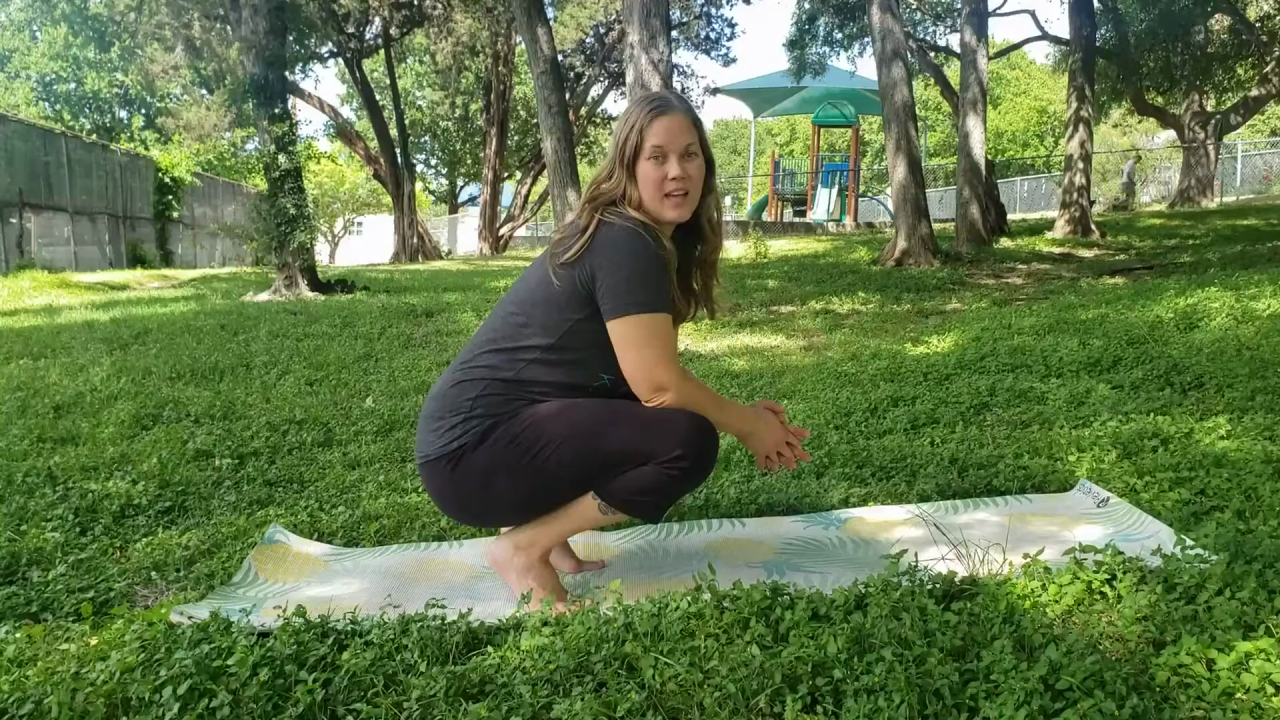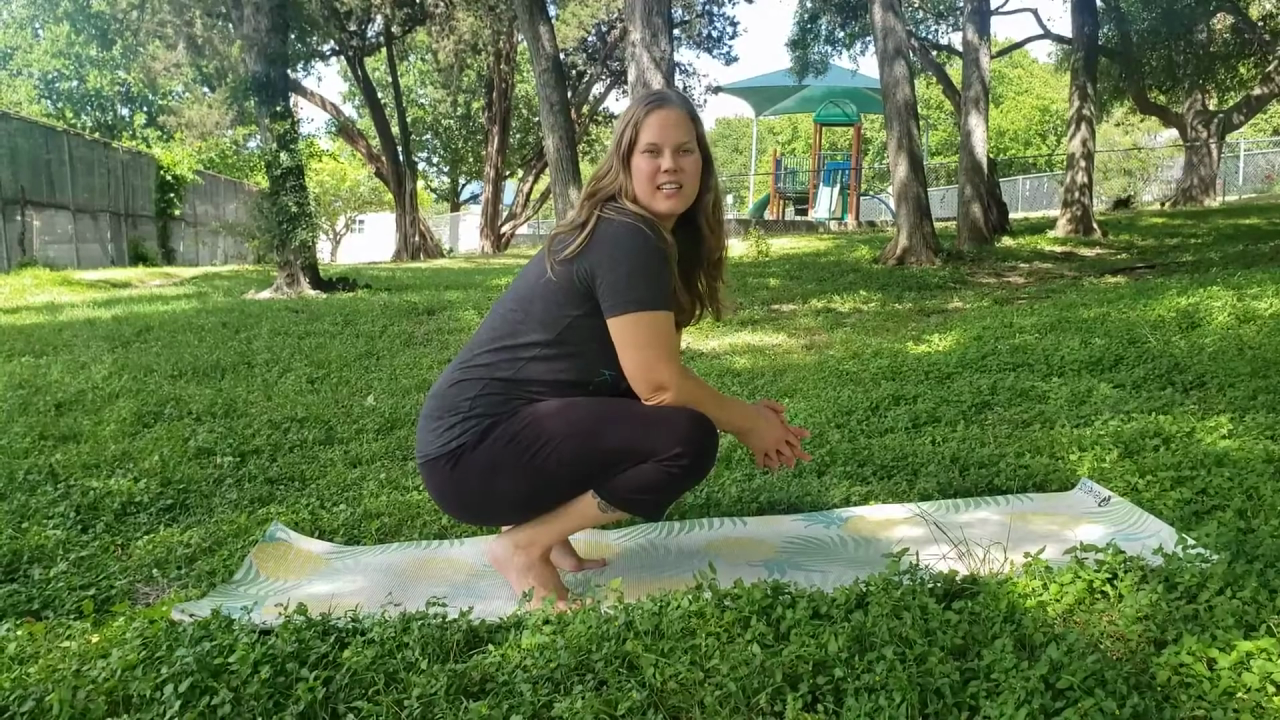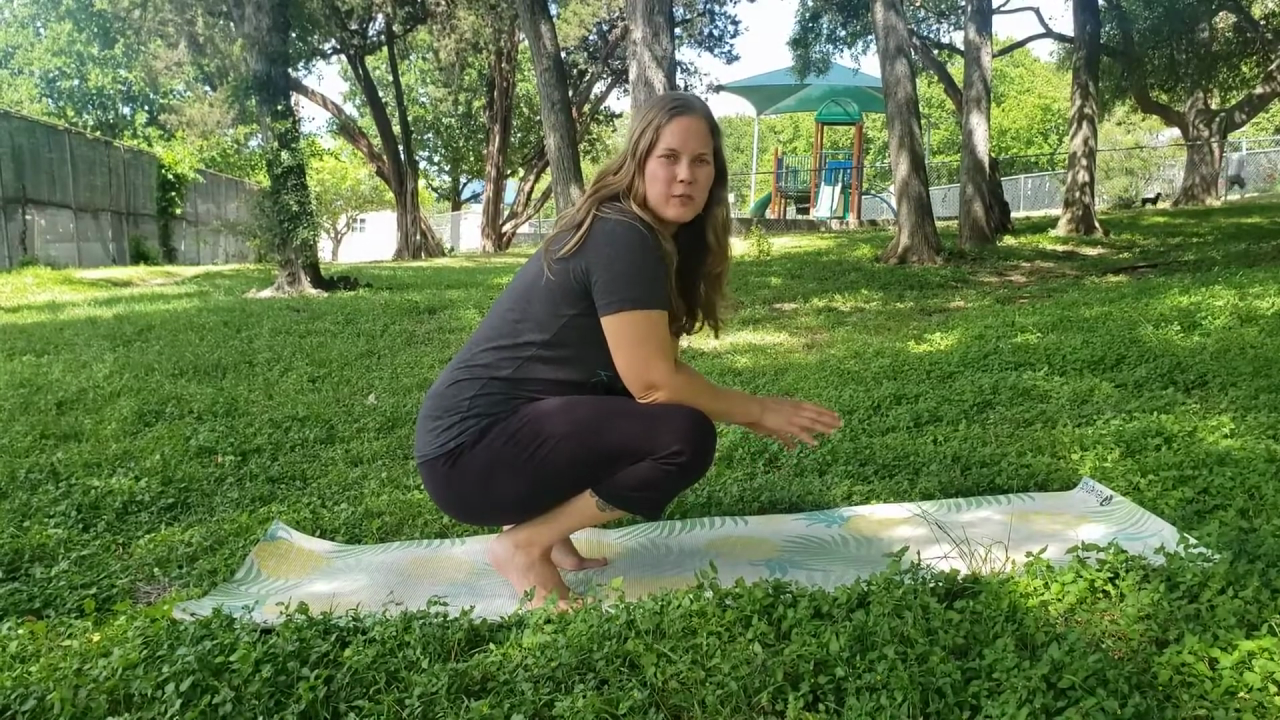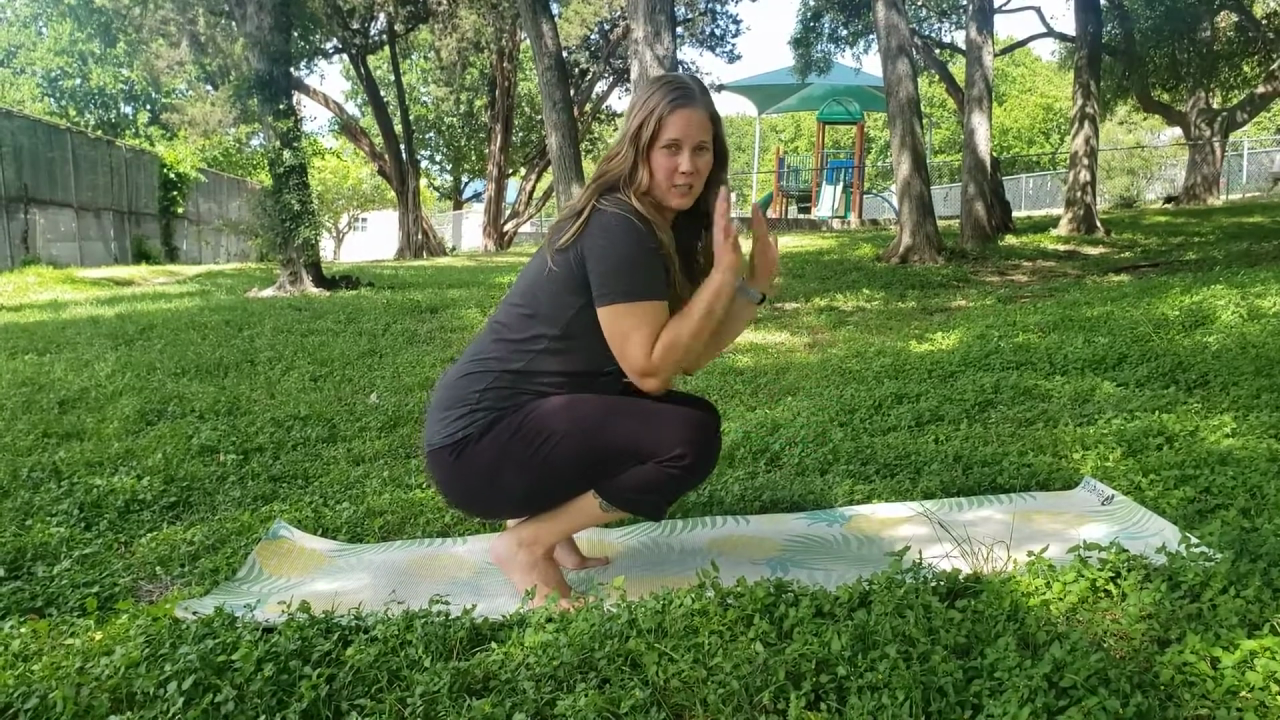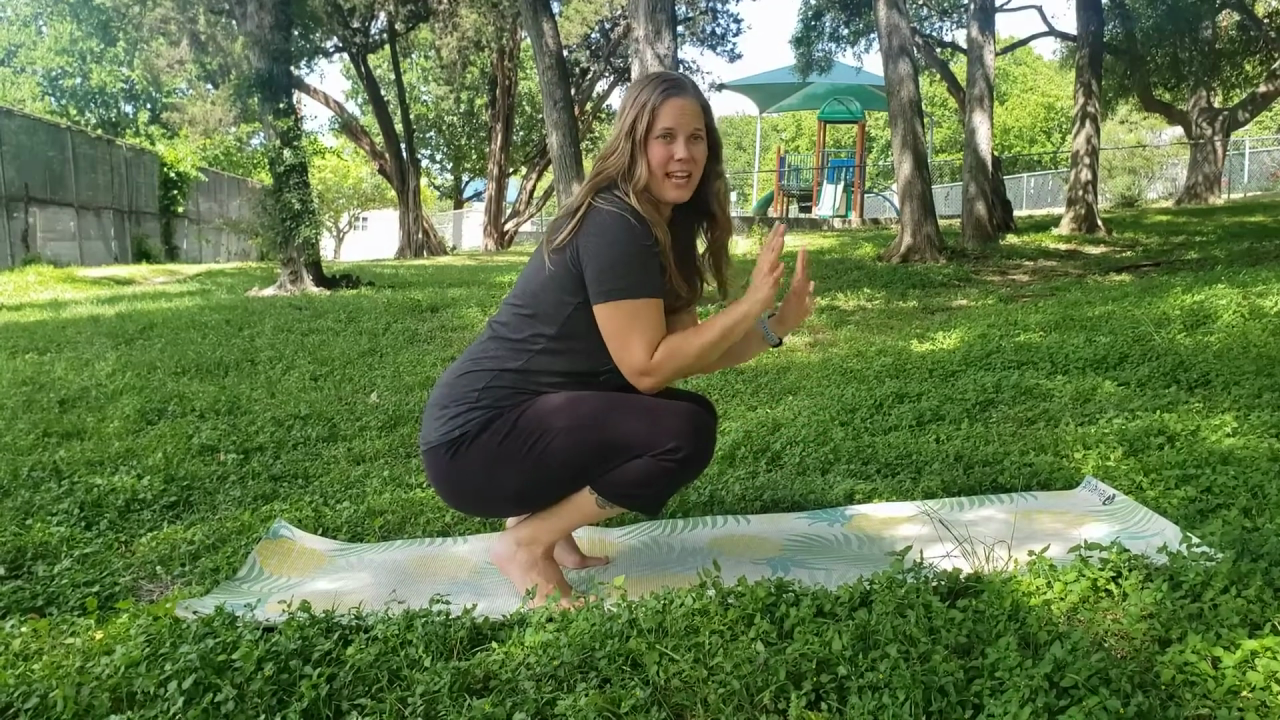
dt=1s
person 1, frame 1
left shoulder: (660, 240)
right shoulder: (624, 243)
left elbow: (655, 379)
right elbow: (660, 386)
left wrist: (745, 415)
right wrist: (749, 425)
left hip: (519, 429)
right hip: (472, 450)
left knee: (689, 418)
right knee: (688, 443)
left ankle: (539, 524)
right ankle: (523, 546)
person 1, frame 2
left shoulder: (660, 237)
right shoulder: (625, 238)
left elbow: (657, 375)
right elbow: (660, 384)
left wrist: (742, 414)
right wrist: (747, 422)
left hip: (518, 427)
right hip: (472, 449)
left knee: (680, 414)
right knee: (687, 441)
left ankle: (538, 522)
right ankle: (524, 545)
person 1, frame 3
left shoulder: (660, 238)
right shoulder: (621, 237)
left elbow: (659, 365)
right elbow: (654, 382)
left wrist: (746, 410)
right wrist: (758, 410)
left hip: (523, 423)
right hip: (470, 449)
left knee: (678, 410)
right knee: (686, 437)
left ankle: (539, 518)
right ankle: (525, 544)
person 1, frame 4
left shoulder: (667, 227)
right shoulder: (618, 228)
left elbow: (686, 357)
right elbow: (651, 369)
left wrist: (754, 281)
right wrist: (724, 275)
left hip: (532, 417)
right hip: (478, 441)
left knee: (693, 415)
right knee: (691, 439)
left ankle: (541, 515)
right ankle: (527, 542)
person 1, frame 5
left shoulder: (669, 225)
right shoulder: (614, 225)
left elbow: (683, 351)
right elbow: (648, 368)
left wrist: (775, 325)
right wrist: (752, 300)
left hip: (535, 415)
right hip: (475, 438)
left knee: (690, 413)
right knee: (685, 433)
left ankle: (538, 511)
right ankle: (527, 543)
